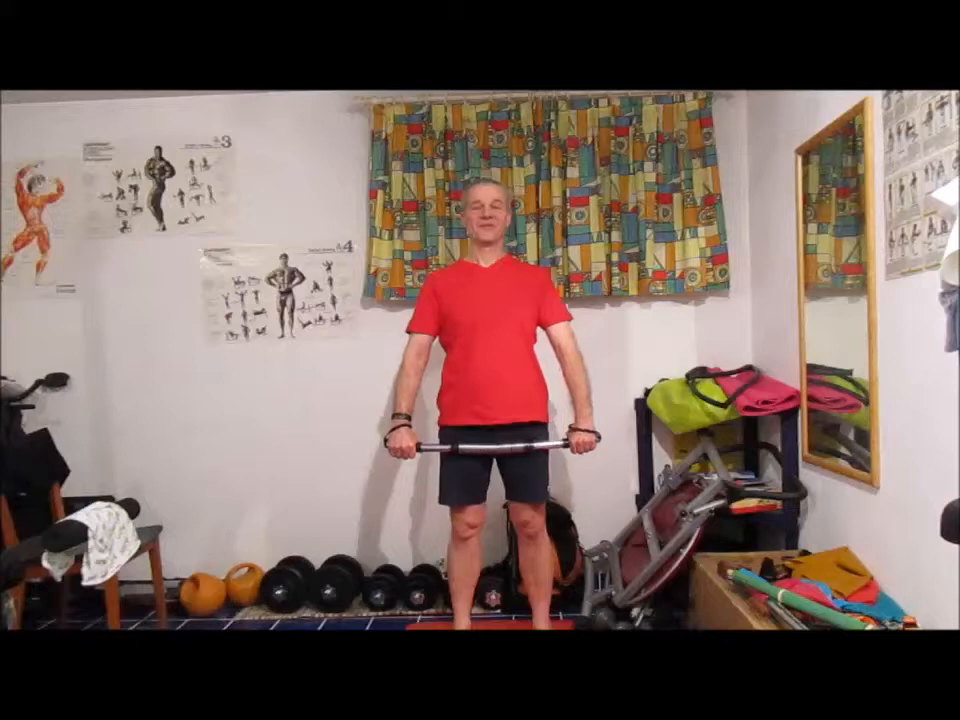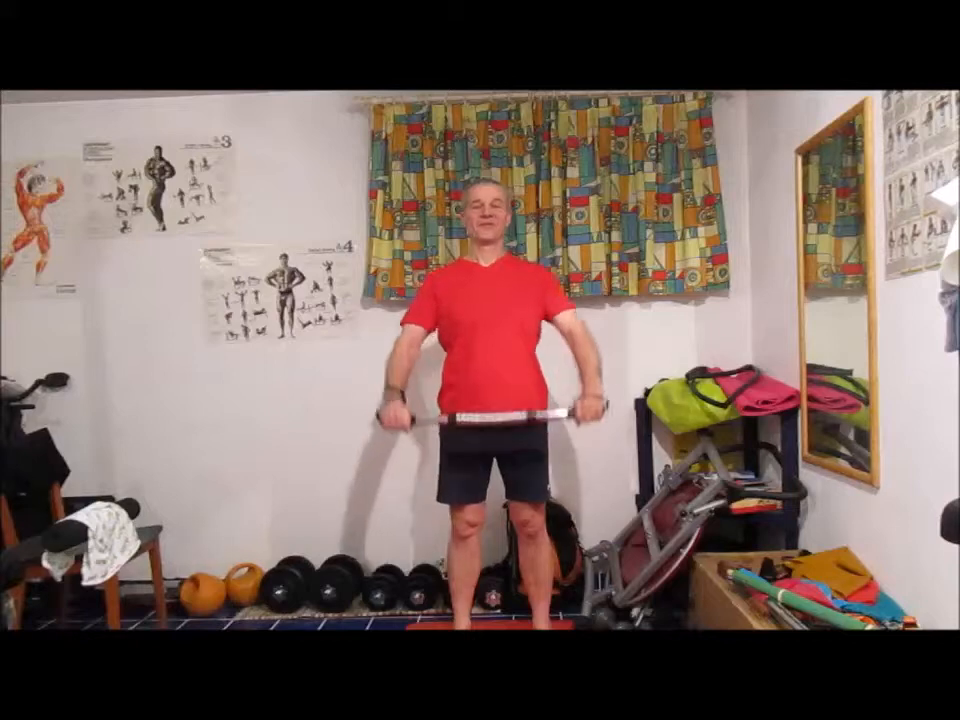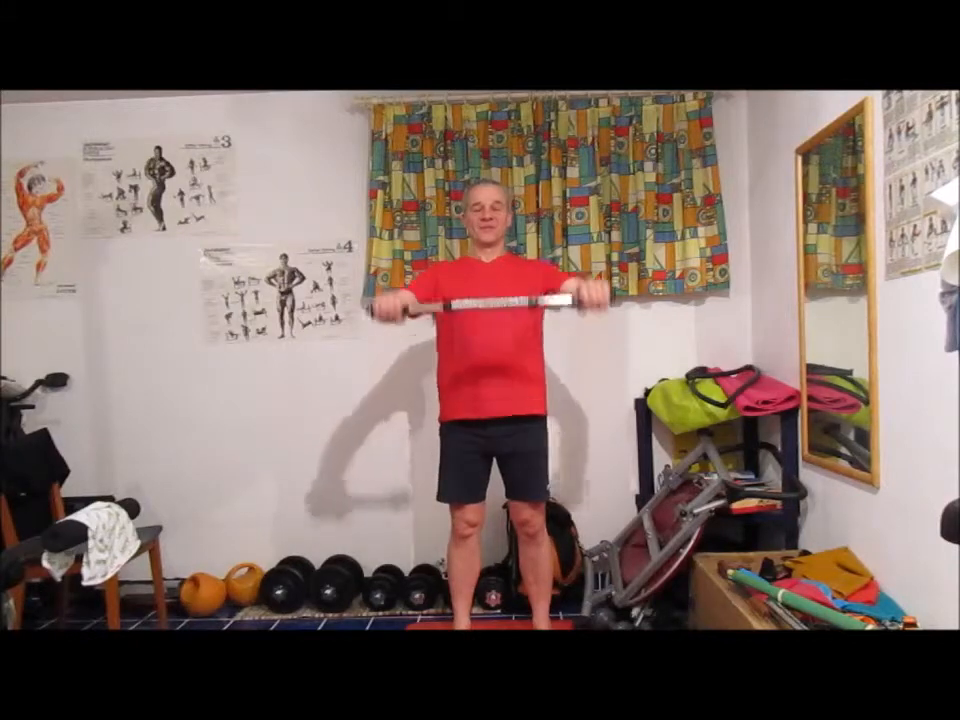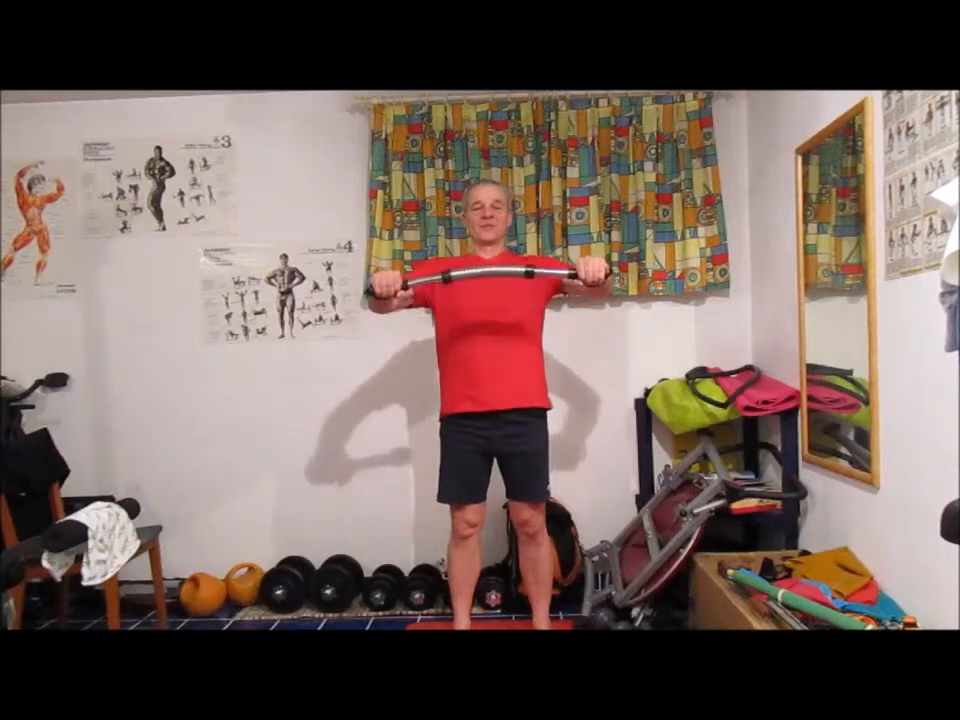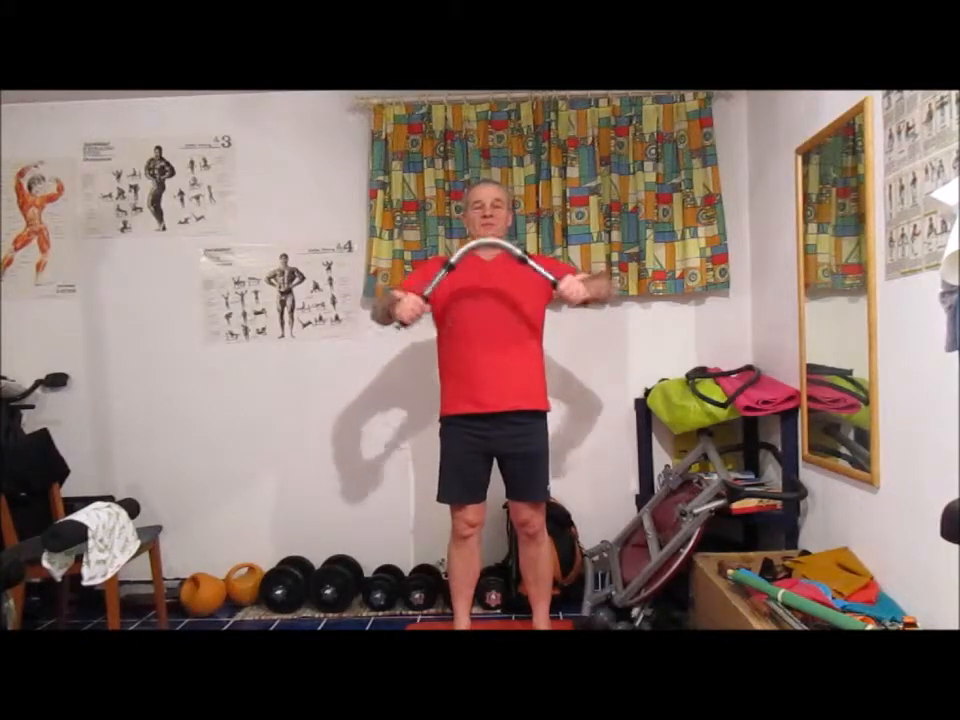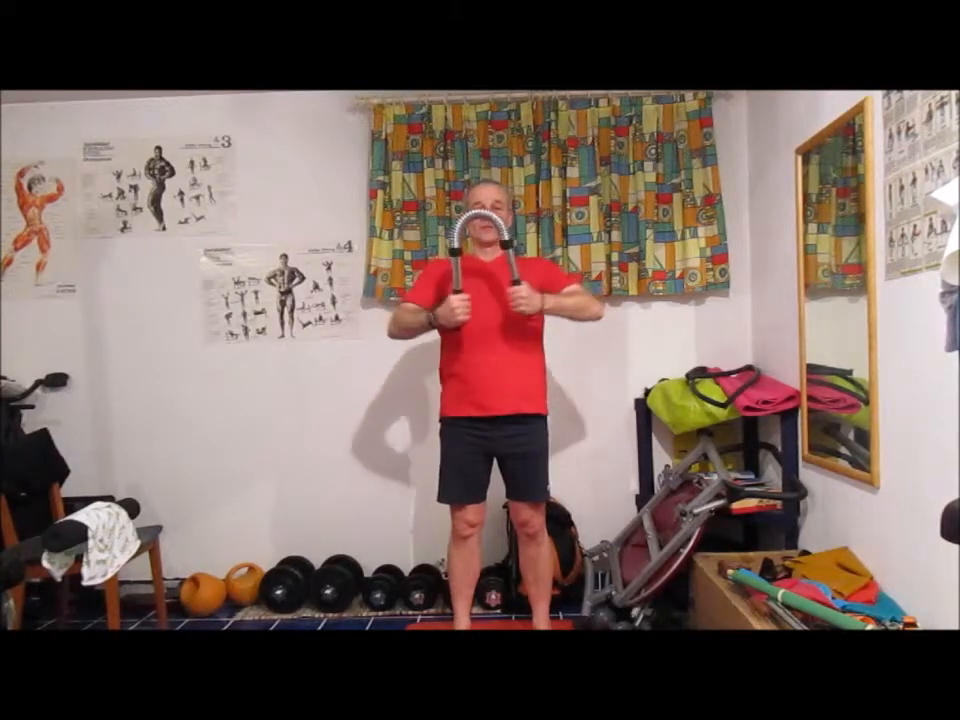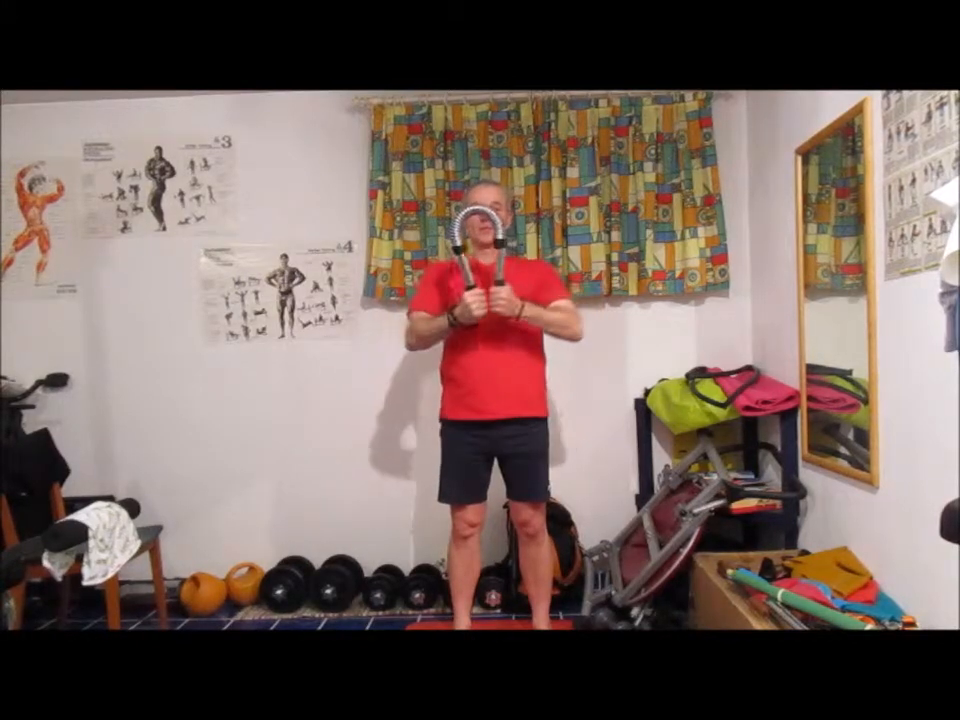
dt=0.3s
person 1, frame 1
left shoulder: (535, 278)
right shoulder: (440, 283)
left elbow: (567, 347)
right elbow: (415, 354)
left wrist: (583, 417)
right wrist: (401, 420)
left hip: (525, 422)
right hip: (461, 424)
left knee: (531, 525)
right knee: (465, 527)
left ankle: (541, 623)
right ankle: (461, 623)
person 1, frame 2
left shoulder: (535, 276)
right shoulder: (439, 280)
left elbow: (576, 330)
right elbow: (406, 342)
left wrist: (592, 385)
right wrist: (394, 394)
left hip: (525, 420)
right hip: (461, 422)
left knee: (531, 524)
right knee: (465, 525)
left ankle: (541, 623)
right ankle: (461, 623)
person 1, frame 3
left shoulder: (537, 272)
right shoulder: (440, 275)
left elbow: (581, 291)
right elbow: (399, 304)
left wrist: (594, 290)
right wrist: (387, 303)
left hip: (524, 417)
right hip: (461, 419)
left knee: (531, 523)
right knee: (465, 524)
left ankle: (542, 623)
right ankle: (461, 623)
person 1, frame 4
left shoulder: (537, 268)
right shoulder: (438, 271)
left elbow: (597, 283)
right elbow: (384, 302)
left wrist: (598, 271)
right wrist: (381, 287)
left hip: (524, 416)
right hip: (462, 419)
left knee: (531, 523)
right knee: (465, 525)
left ankle: (542, 622)
right ankle: (461, 623)
person 1, frame 5
left shoulder: (538, 267)
right shoulder: (438, 270)
left elbow: (603, 287)
right elbow: (381, 312)
left wrist: (588, 287)
right wrist: (394, 307)
left hip: (524, 416)
right hip: (462, 419)
left knee: (531, 523)
right knee: (465, 524)
left ankle: (542, 622)
right ankle: (461, 623)
person 1, frame 6
left shoulder: (538, 269)
right shoulder: (439, 271)
left elbow: (592, 308)
right elbow: (397, 326)
left wrist: (539, 302)
right wrist: (438, 316)
left hip: (524, 418)
right hip: (462, 420)
left knee: (530, 524)
right knee: (464, 525)
left ankle: (541, 623)
right ankle: (460, 623)
person 1, frame 7
left shoulder: (538, 272)
right shoulder: (440, 275)
left elbow: (574, 328)
right elbow: (413, 338)
left wrist: (519, 308)
right wrist: (456, 317)
left hip: (524, 420)
right hip: (462, 422)
left knee: (531, 524)
right knee: (465, 525)
left ankle: (541, 622)
right ankle: (461, 623)
